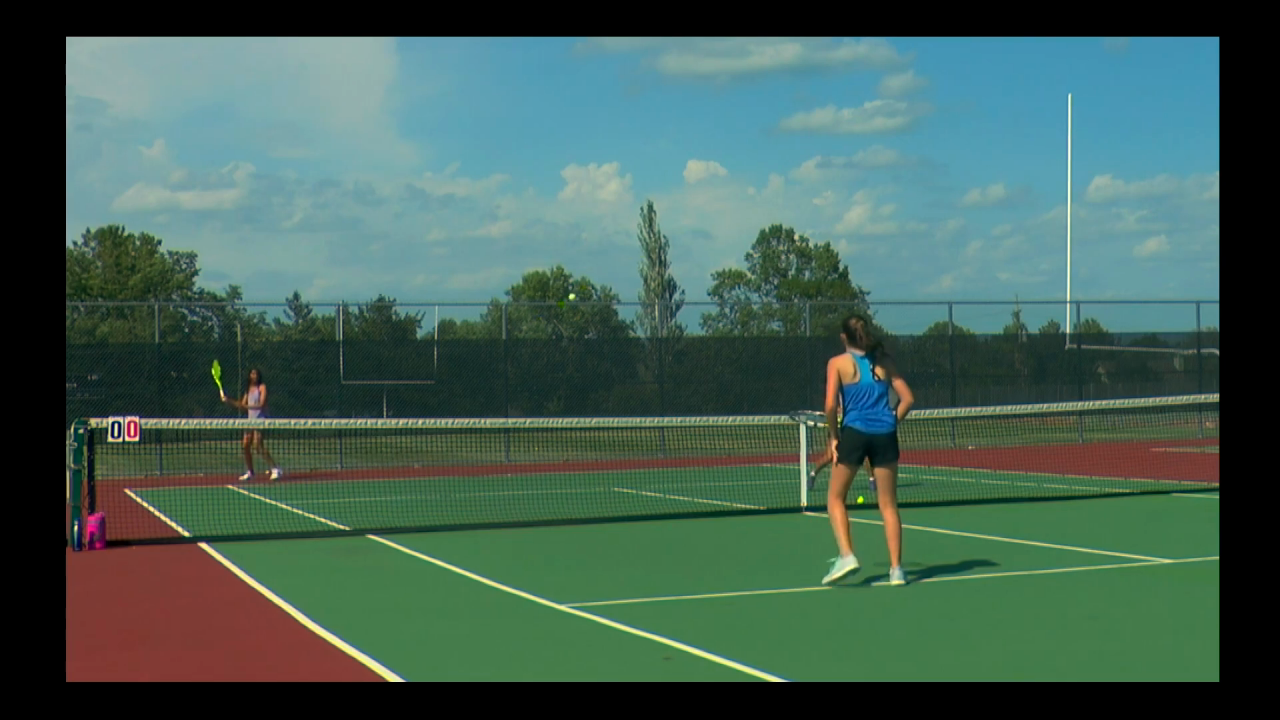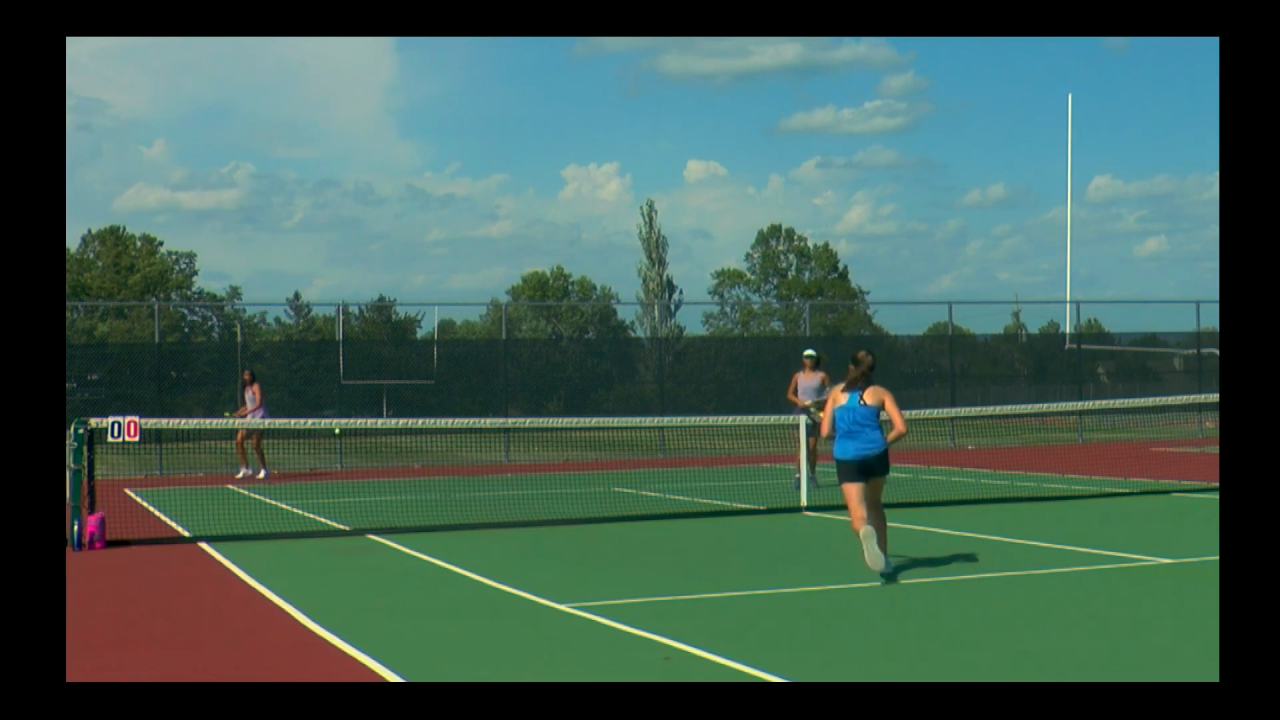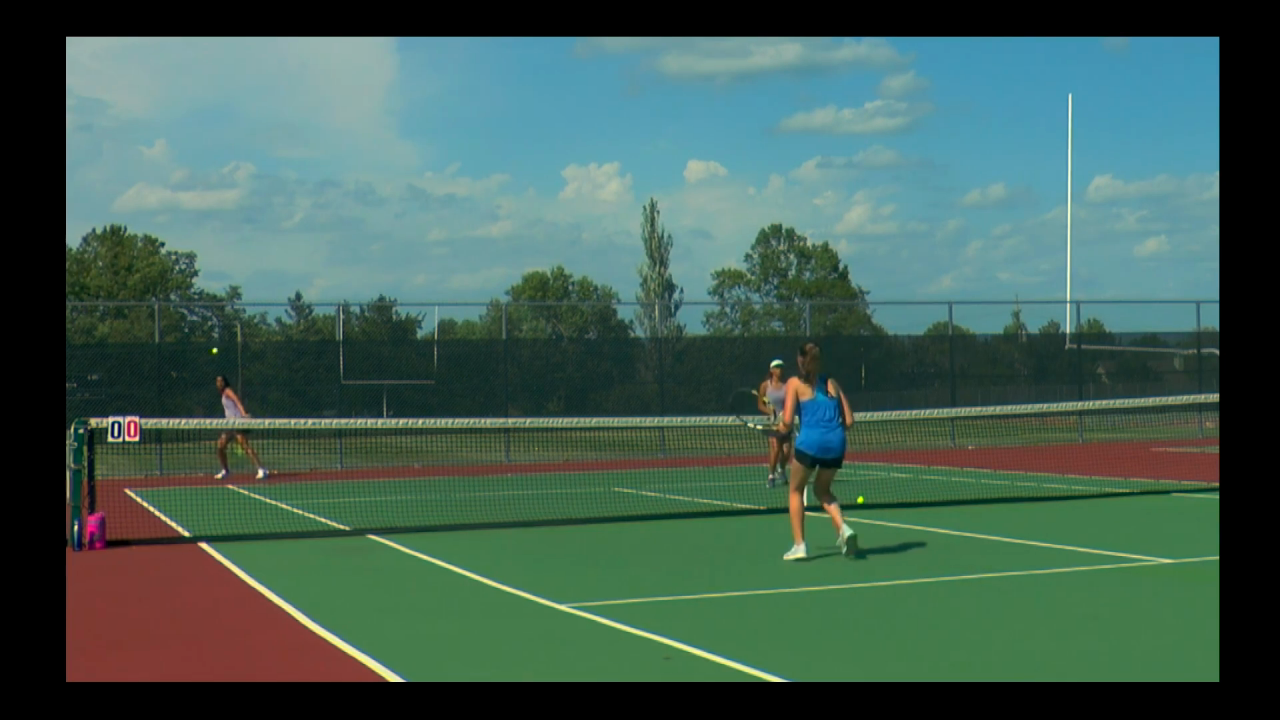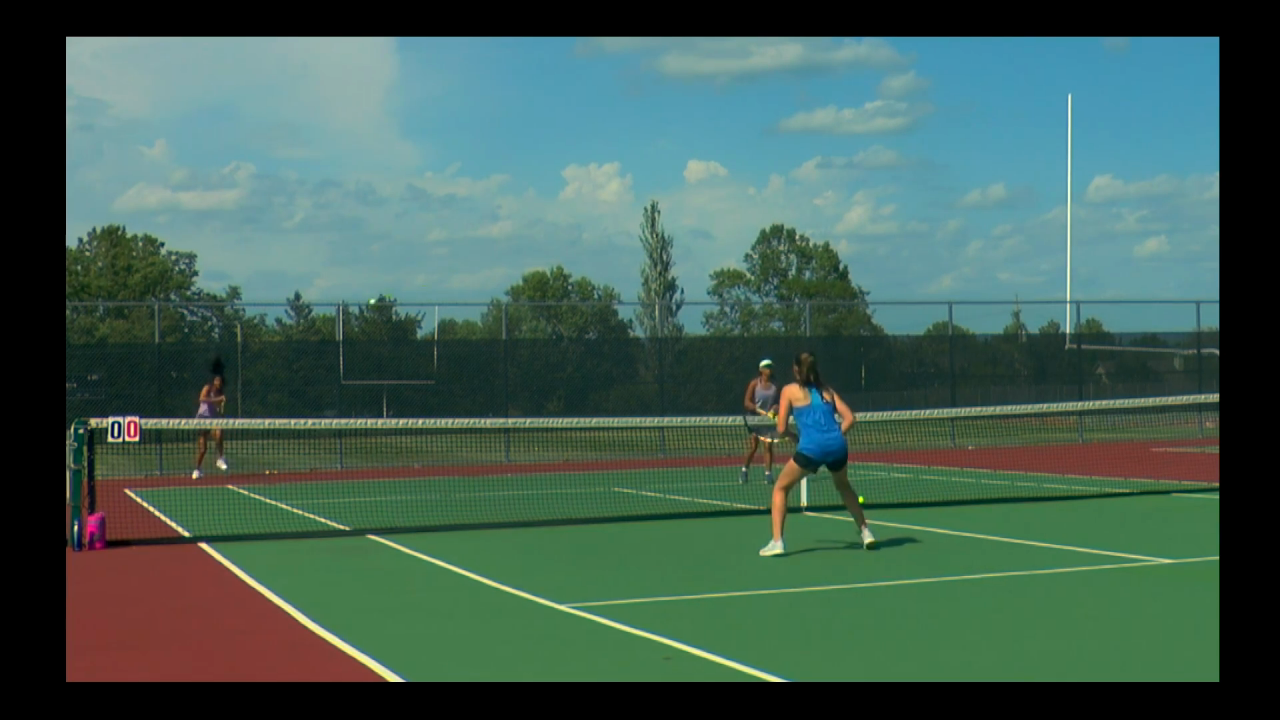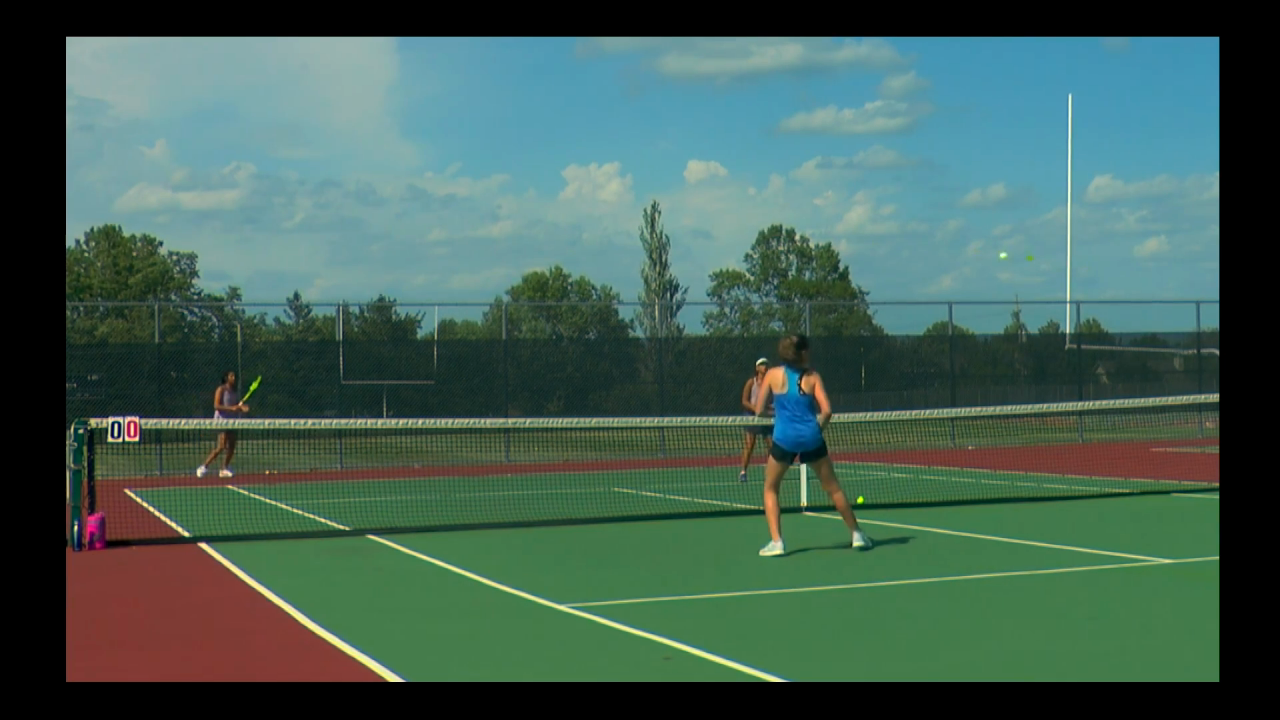
dt=0.5s
person 1, frame 1
left shoulder: (837, 363)
right shoulder: (884, 362)
left elbow: (830, 407)
right elbow: (908, 400)
left wrist: (835, 436)
left hip: (854, 434)
right hip: (884, 434)
left knee: (836, 499)
right knee: (889, 504)
left ankle: (846, 556)
right ankle: (896, 569)
person 1, frame 2
left shoulder: (836, 392)
right shoulder: (882, 392)
left elbow: (825, 432)
right elbow: (901, 428)
left hip: (846, 456)
right hip: (875, 452)
left knee: (860, 518)
right knee: (875, 505)
left ankle: (866, 532)
right ankle: (883, 560)
person 1, frame 3
left shoulder: (794, 383)
right shoulder: (832, 383)
left elbow: (788, 419)
right elbow: (848, 419)
left wrist: (784, 428)
left hip: (809, 444)
right hip: (836, 446)
left knee: (796, 491)
right knee: (822, 491)
left ankle: (799, 545)
right ankle: (843, 528)
person 1, frame 4
left shoulder: (790, 390)
right shoulder: (826, 389)
left elbow: (781, 428)
right elbow: (849, 418)
left wrist: (794, 436)
left hip: (811, 448)
right hip: (837, 446)
left knee: (780, 488)
right knee: (843, 486)
left ankle: (777, 542)
right ankle: (865, 533)
person 1, frame 5
left shoulder: (772, 375)
right shoulder: (813, 377)
left elbow: (759, 410)
right elbow: (826, 411)
right wrist: (819, 428)
left hip: (783, 440)
right hip: (810, 438)
left knee: (770, 489)
right knee: (832, 487)
left ankle: (776, 542)
right ankle: (856, 534)
